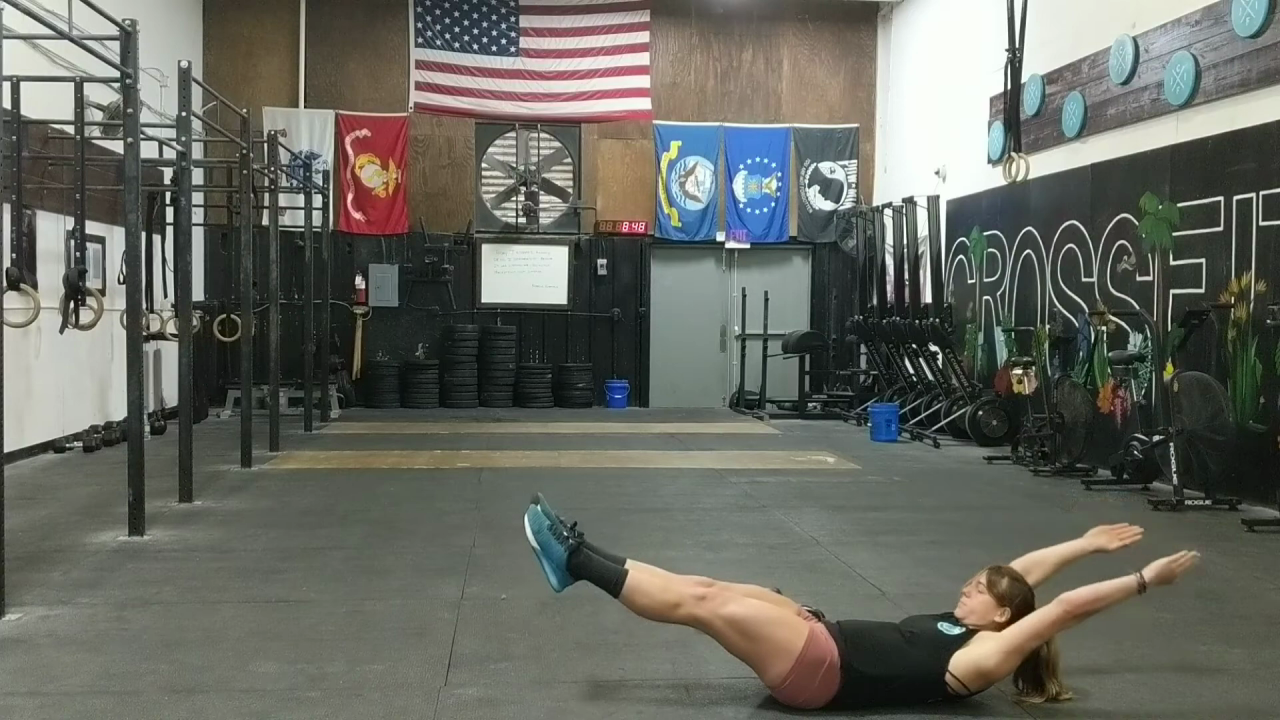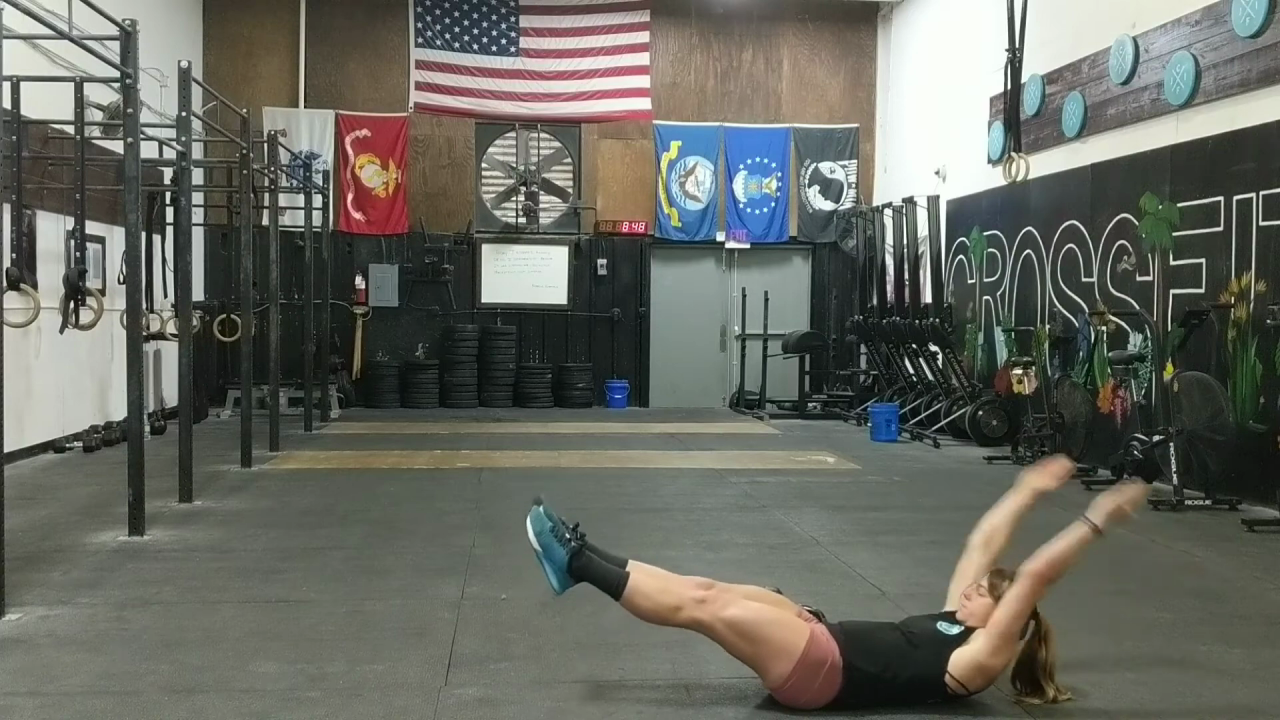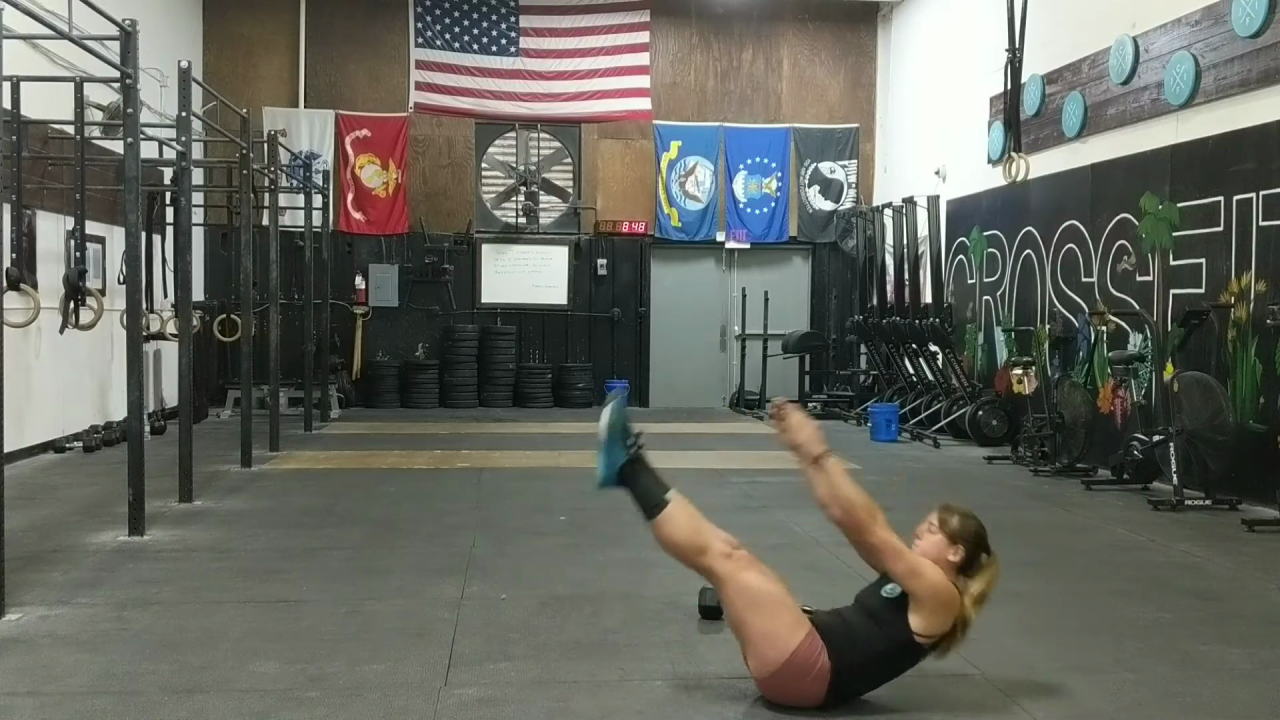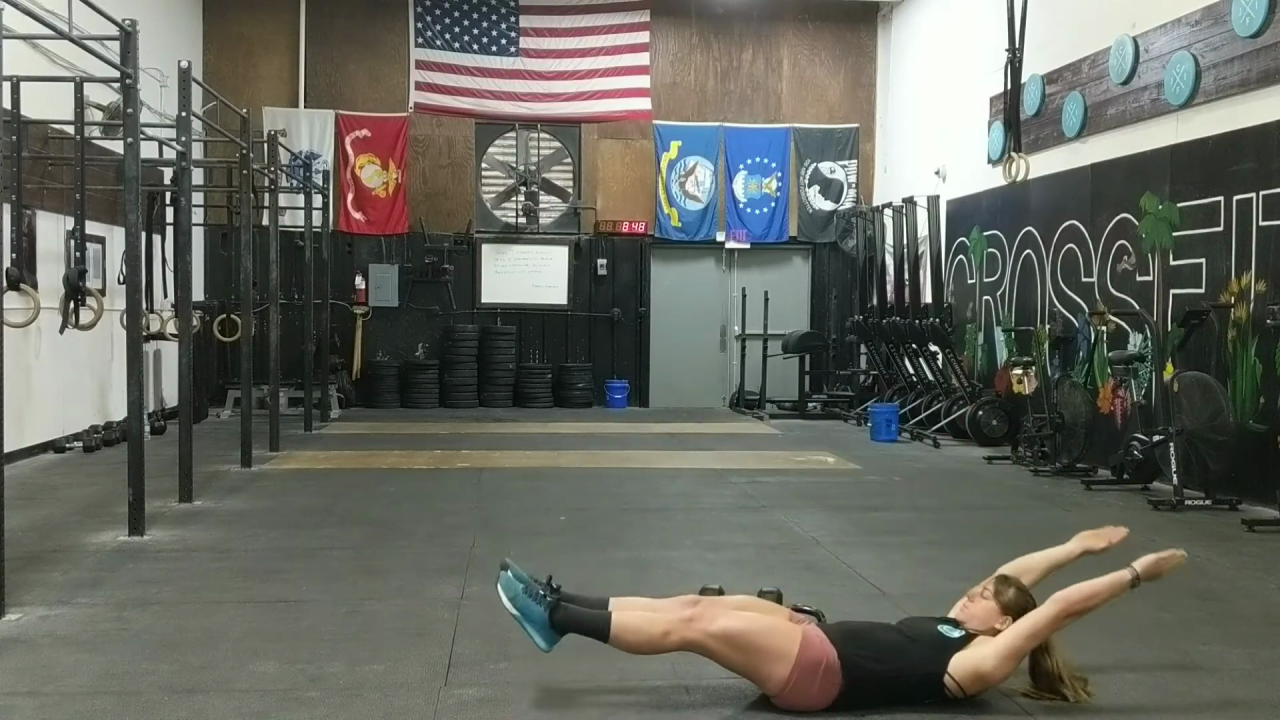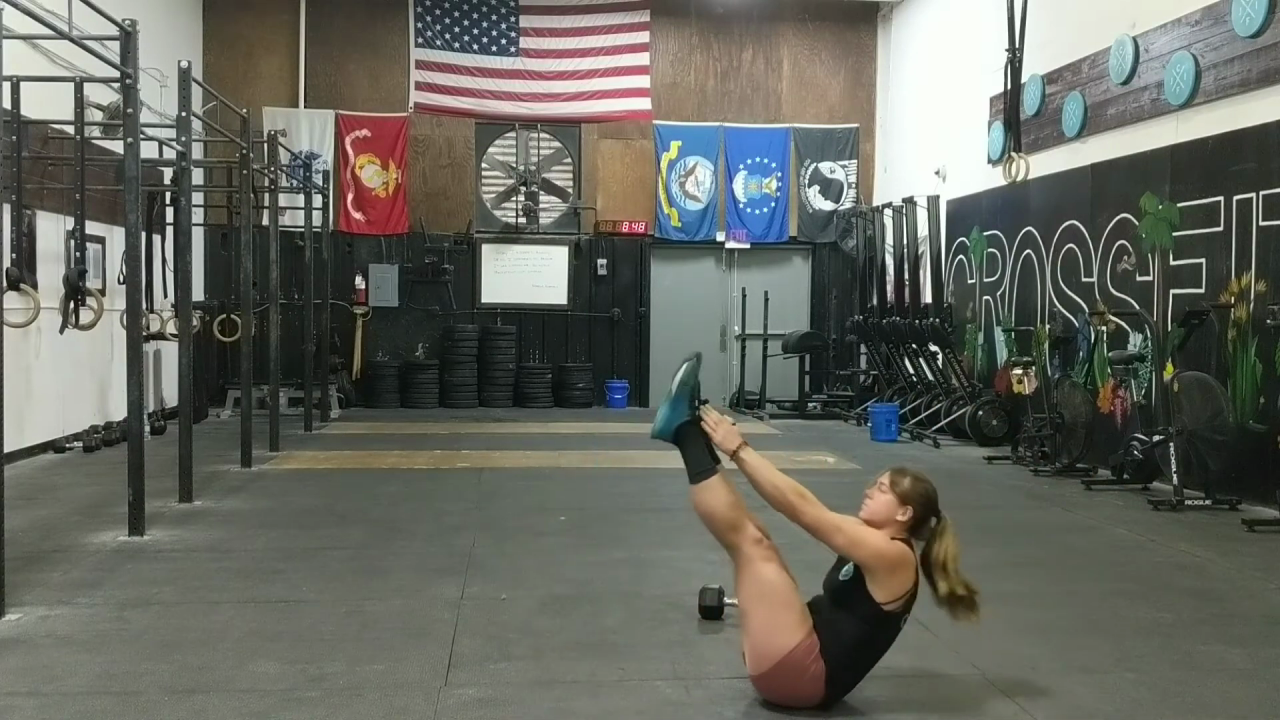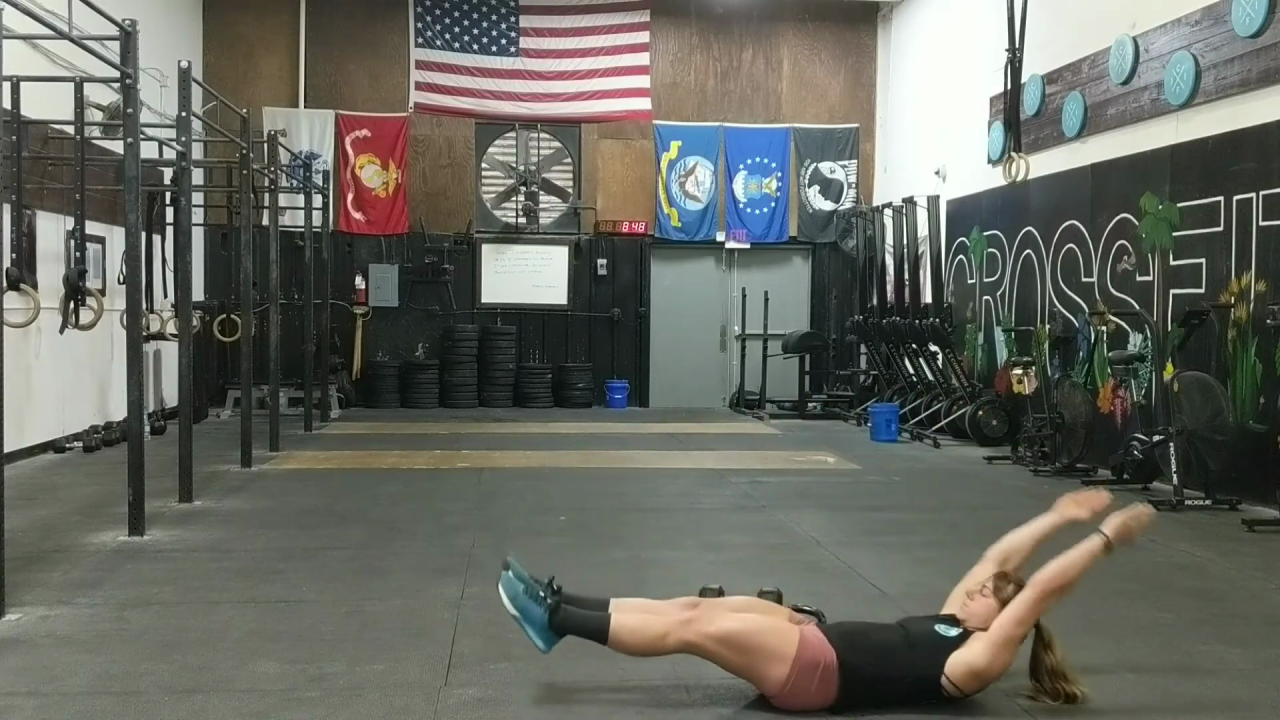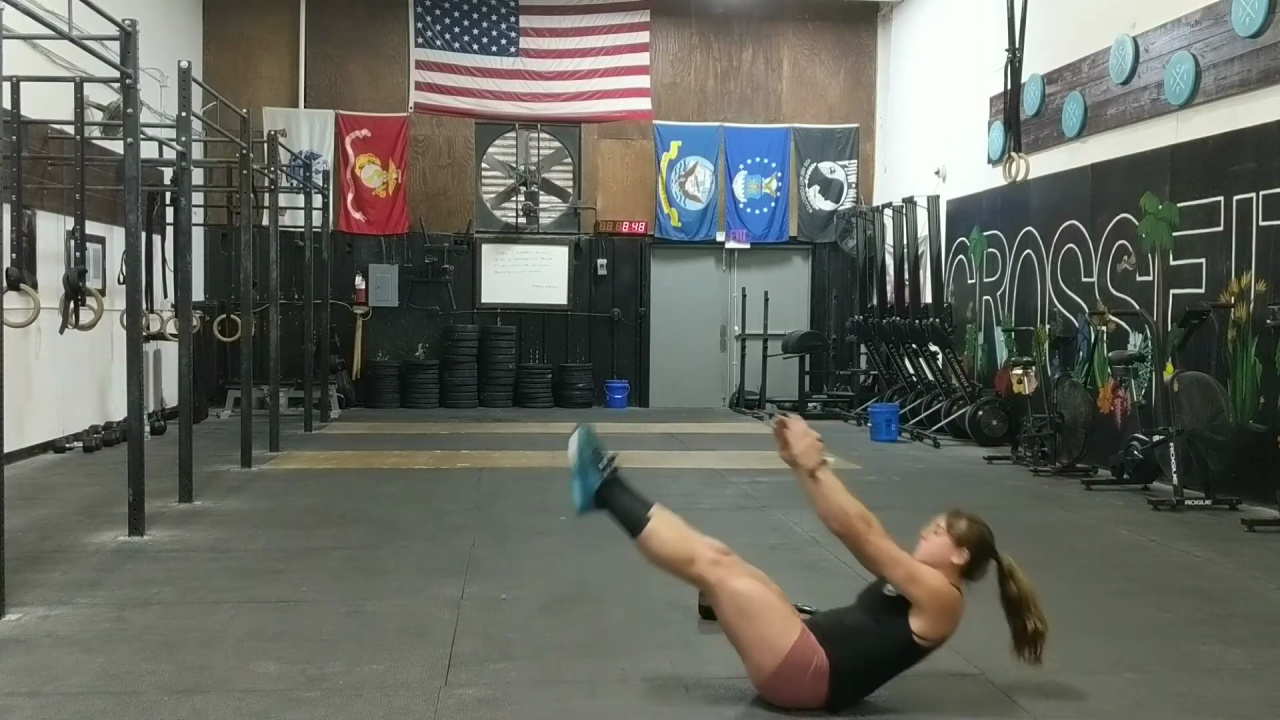
dt=0.7s
person 1, frame 1
left shoulder: (988, 657)
right shoulder: (963, 628)
left elbow: (1065, 608)
right elbow: (1019, 570)
left wrist: (1145, 579)
right wrist: (1086, 543)
left hip: (821, 669)
right hip: (822, 642)
left knee: (700, 600)
right knee: (703, 587)
left ankle: (576, 561)
right ankle: (579, 555)
person 1, frame 2
left shoulder: (984, 660)
right shoulder: (956, 623)
left elbow: (1030, 580)
right elbow: (979, 548)
left wrist: (1092, 524)
right wrist: (1025, 491)
left hip: (823, 671)
right hip: (820, 639)
left knee: (700, 603)
right knee: (705, 589)
left ankle: (580, 562)
right ankle: (580, 556)
person 1, frame 3
left shoulder: (939, 594)
right shoulder: (911, 576)
left elbow: (867, 527)
right elbow: (845, 516)
left wrist: (819, 456)
right wrist: (804, 452)
left hip: (808, 674)
right hip: (808, 656)
left knee: (721, 556)
right knee: (725, 550)
left ankle: (629, 466)
right ankle: (629, 465)
person 1, frame 4
left shoulder: (979, 664)
right shoulder: (956, 632)
left elbow: (1052, 609)
right elbow: (1008, 575)
left wrist: (1133, 573)
right wrist: (1076, 546)
left hip: (818, 671)
right hip: (815, 638)
left knee: (691, 624)
right knee: (695, 607)
left ankle: (561, 617)
right ankle: (562, 608)
person 1, frame 5
left shoulder: (893, 557)
right shoulder: (873, 544)
left elbow: (807, 511)
right elbow: (802, 509)
left wrist: (739, 450)
right wrist: (740, 451)
left hip: (799, 674)
right hip: (787, 664)
left knee: (751, 540)
right knee: (748, 537)
left ankle: (687, 427)
person 1, frame 6
left shoulder: (978, 661)
right shoulder: (955, 624)
left elbow: (1036, 593)
right elbow: (999, 558)
left wrist: (1105, 537)
right wrist: (1061, 515)
left hip: (819, 671)
right hip: (820, 642)
left knee: (689, 626)
right knee: (694, 608)
left ankle: (559, 617)
right ankle: (561, 607)
person 1, frame 7
left shoulder: (939, 597)
right shoulder: (910, 580)
left elbow: (866, 532)
right elbow: (848, 530)
left wrist: (815, 467)
right wrist: (801, 463)
left hip: (811, 677)
right hip: (804, 653)
left knee: (711, 564)
right knee: (715, 557)
left ankle: (607, 490)
right ankle: (606, 486)
